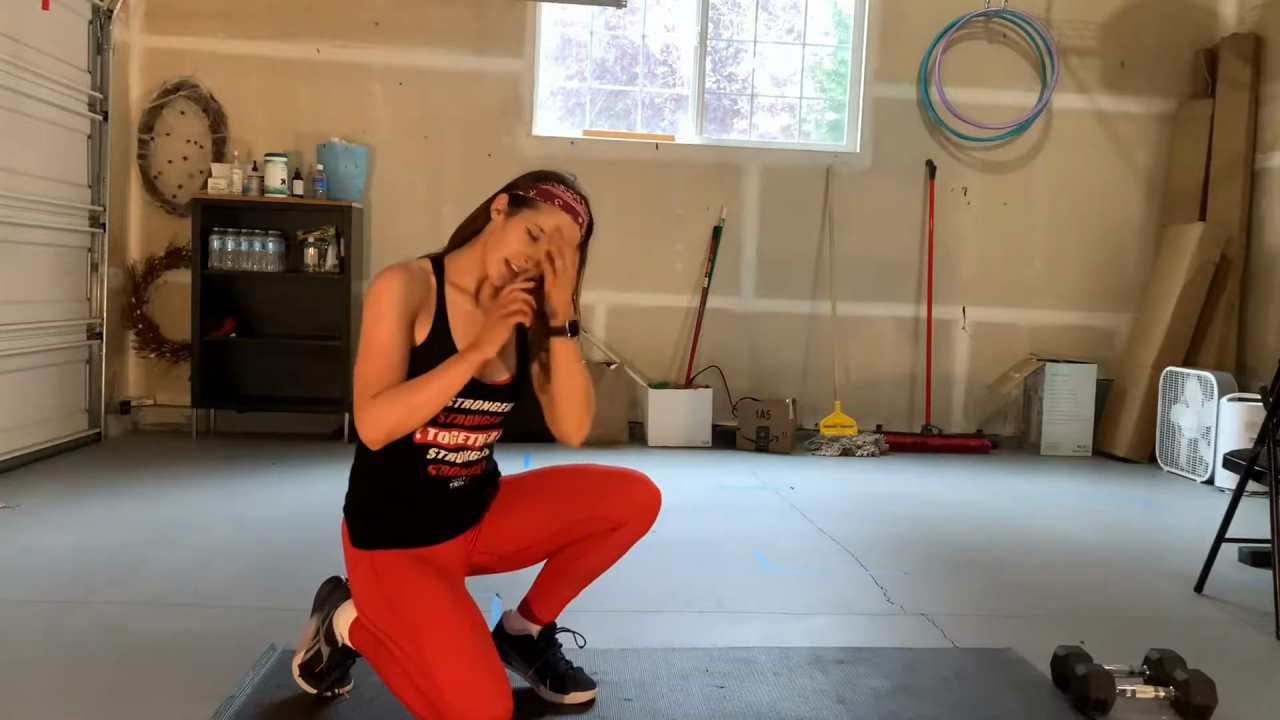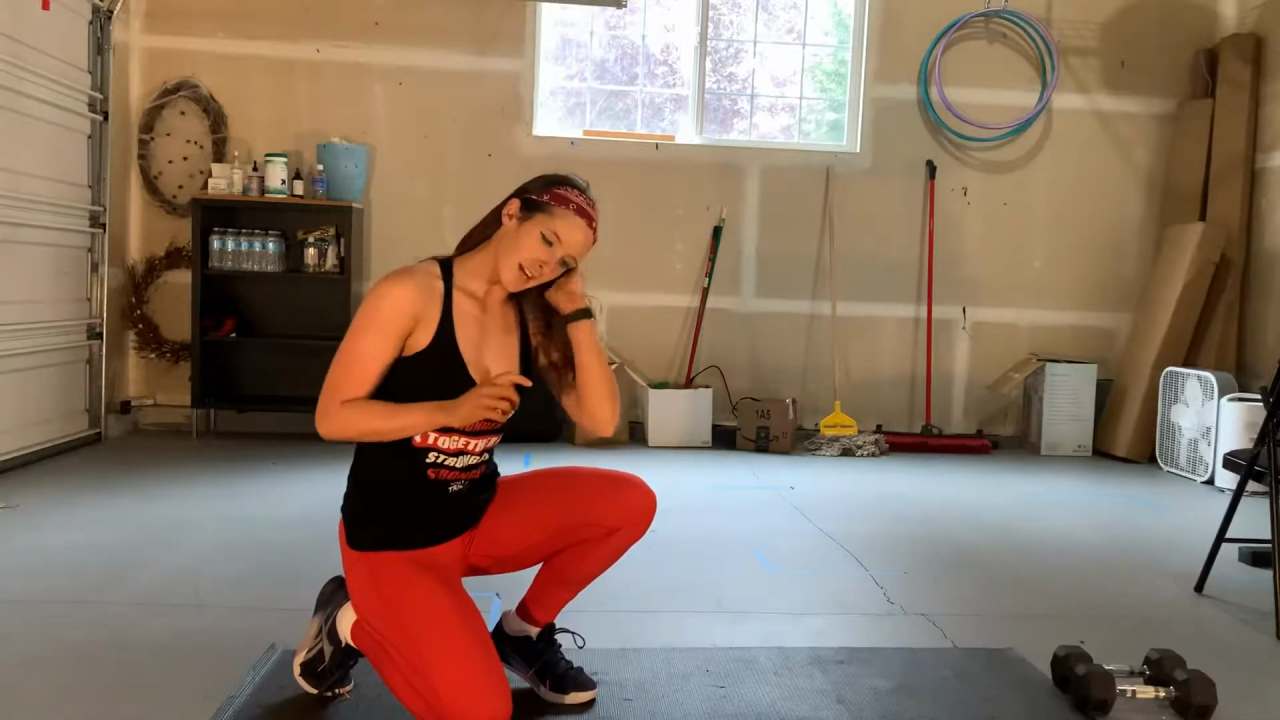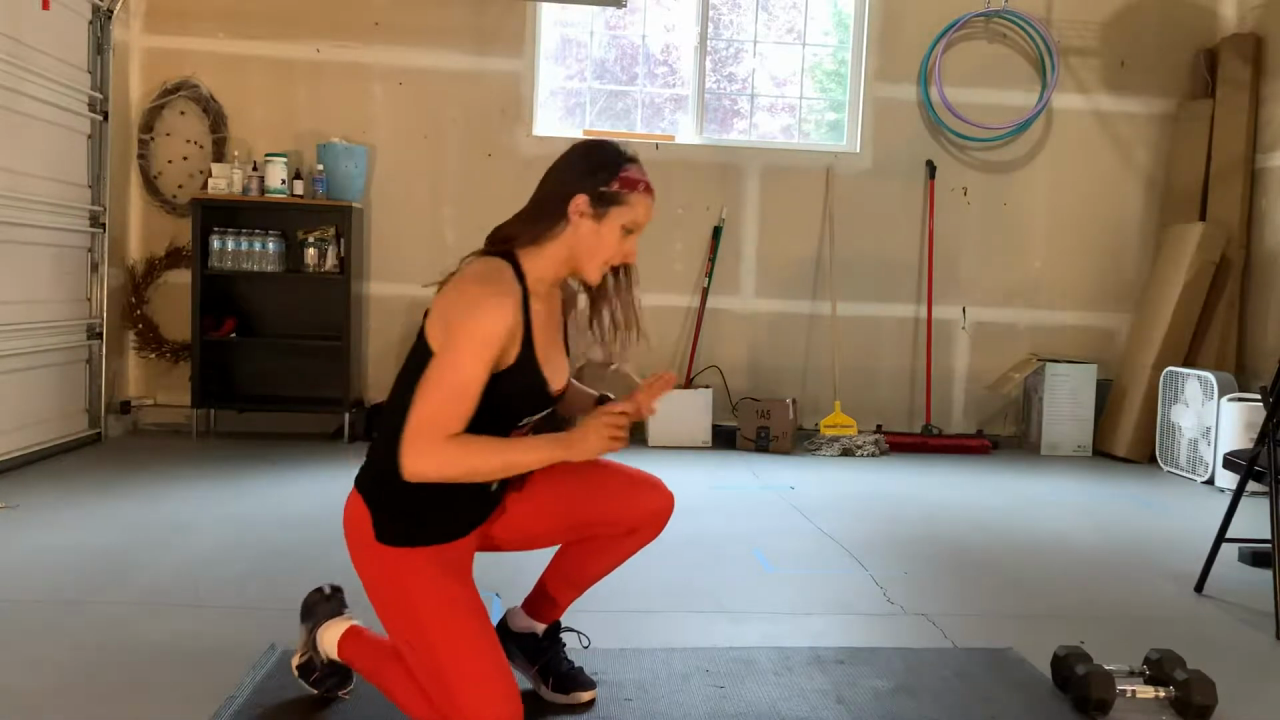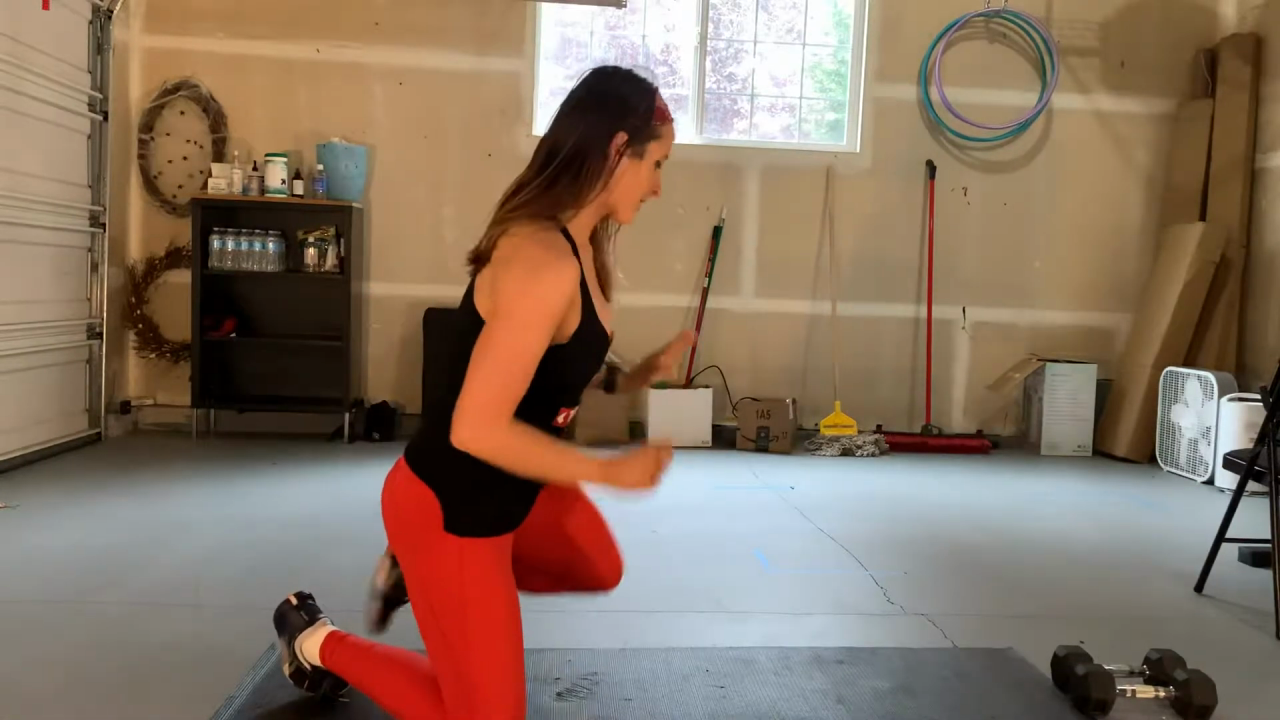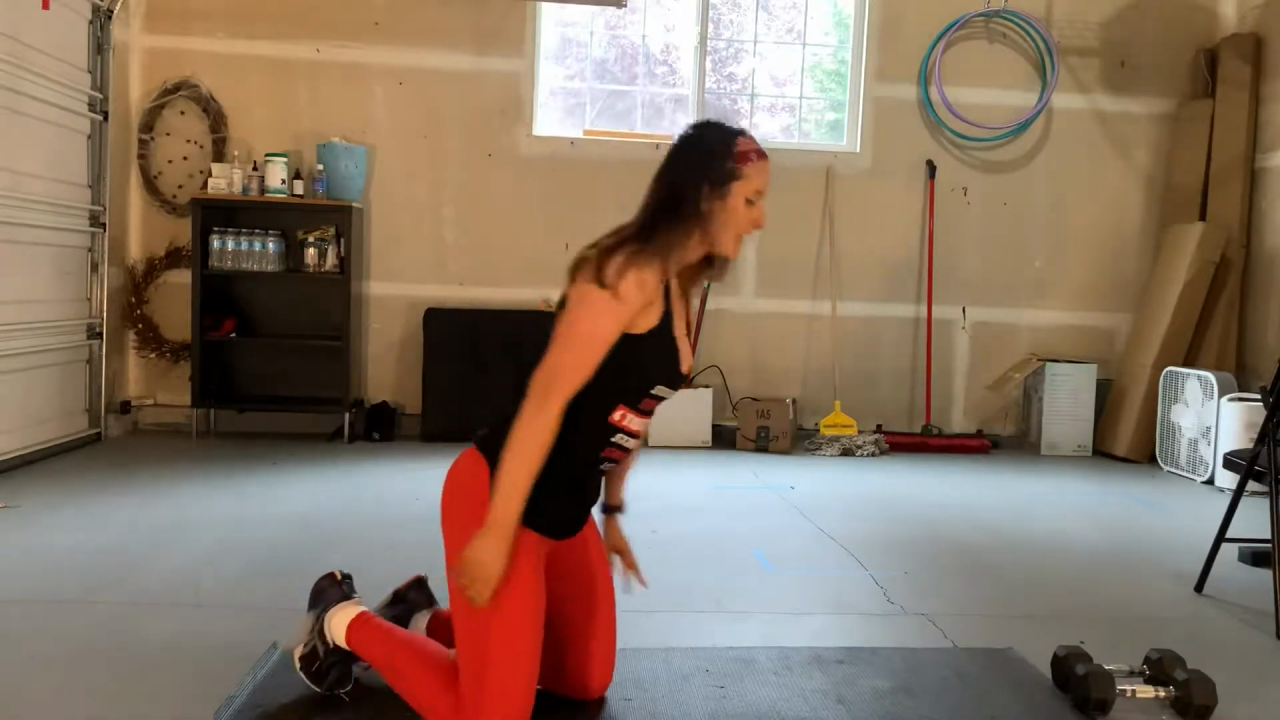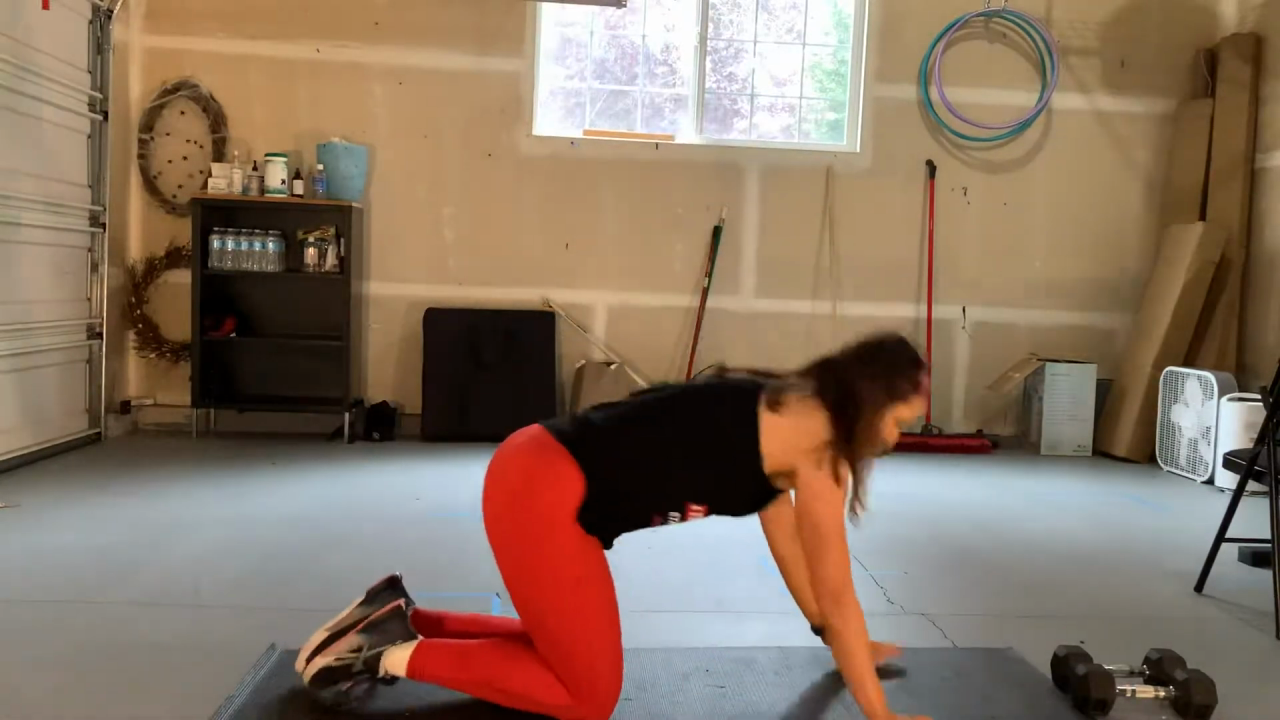
dt=0.5s
person 1, frame 1
left shoulder: (526, 312)
right shoulder: (404, 286)
left elbow: (573, 429)
right elbow: (374, 426)
left wrist: (561, 317)
right wrist: (478, 349)
left hip: (480, 513)
right hip: (395, 536)
left knee: (634, 499)
left ankle: (525, 631)
right ankle: (349, 625)
person 1, frame 2
left shoulder: (533, 319)
right shoulder: (410, 292)
left elbow: (601, 420)
right elbow: (332, 417)
left wrist: (576, 312)
right wrist: (452, 411)
left hip: (479, 516)
right hip: (393, 538)
left knee: (631, 502)
left ankle: (524, 631)
right ankle: (351, 625)
person 1, frame 3
left shoulder: (551, 292)
right shoulder: (491, 298)
right elbow: (422, 457)
left wrist: (603, 411)
right wrist: (567, 446)
left hip: (482, 502)
right hip: (405, 526)
left knee: (647, 504)
left ankle: (529, 630)
right ankle: (337, 636)
person 1, frame 4
left shoulder: (568, 241)
right shoulder: (544, 261)
right elbow: (478, 427)
left wrist: (623, 378)
right wrist: (610, 468)
left hip: (508, 485)
right hip: (449, 505)
left knee: (600, 570)
left ankle: (413, 573)
right ankle: (317, 640)
person 1, frame 5
left shoulder: (674, 287)
right shoulder: (632, 274)
right elbow: (546, 398)
left wrist: (612, 513)
right wrist: (497, 532)
left hip: (565, 513)
right hip: (499, 495)
left ankle: (425, 621)
right ankle: (345, 621)
person 1, frame 6
left shoulder: (779, 412)
right shoulder: (815, 436)
left elbow: (786, 540)
right elbow: (836, 598)
left wrist: (834, 639)
left hip: (534, 472)
right hip: (546, 496)
left knee: (572, 657)
left ankle: (401, 617)
right ankle: (397, 653)
